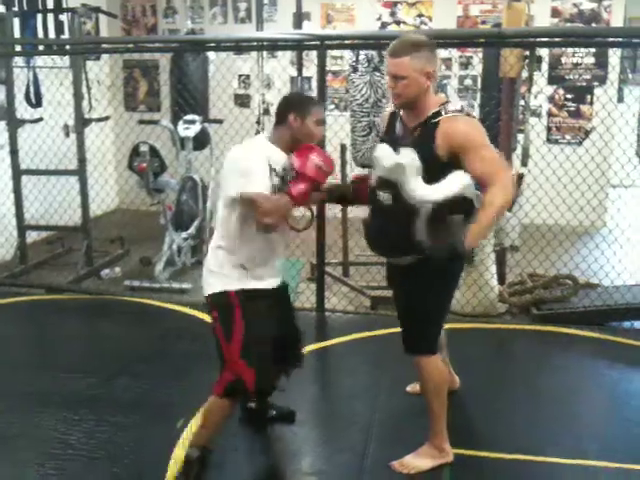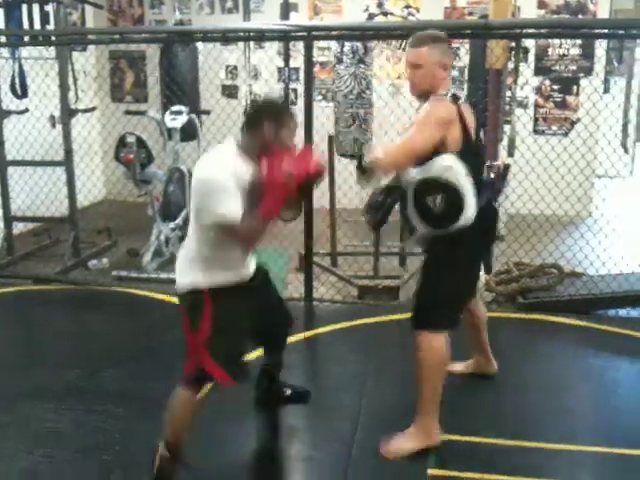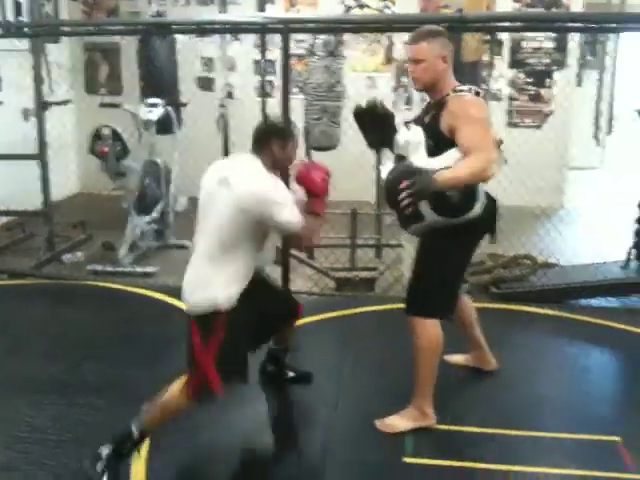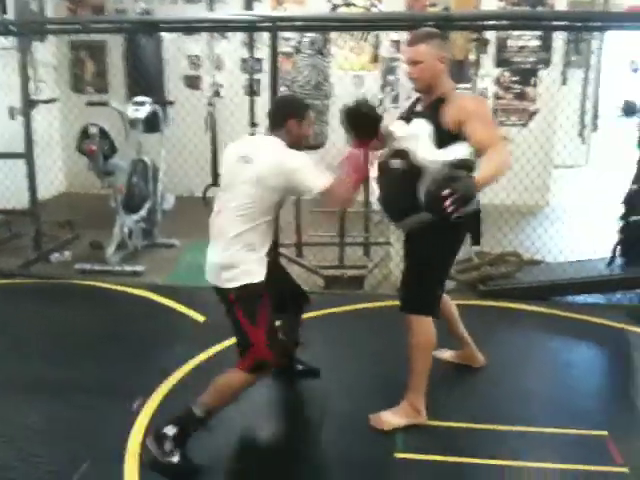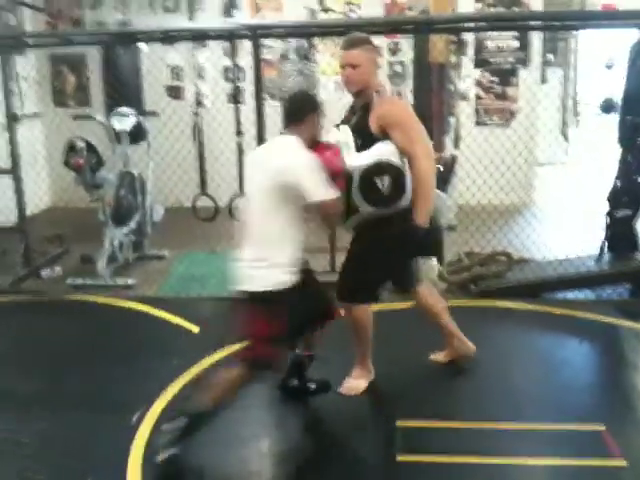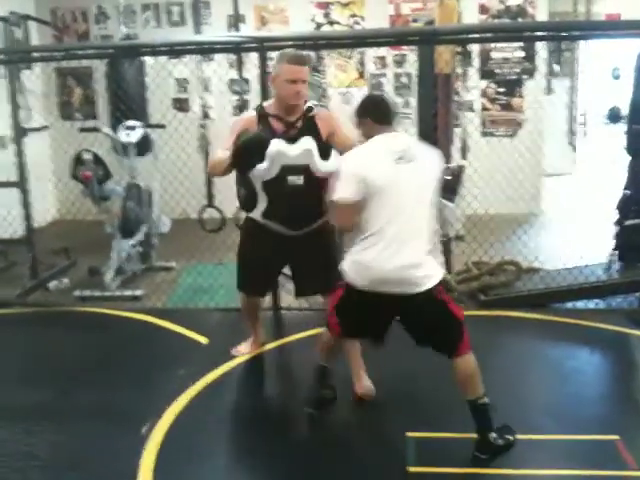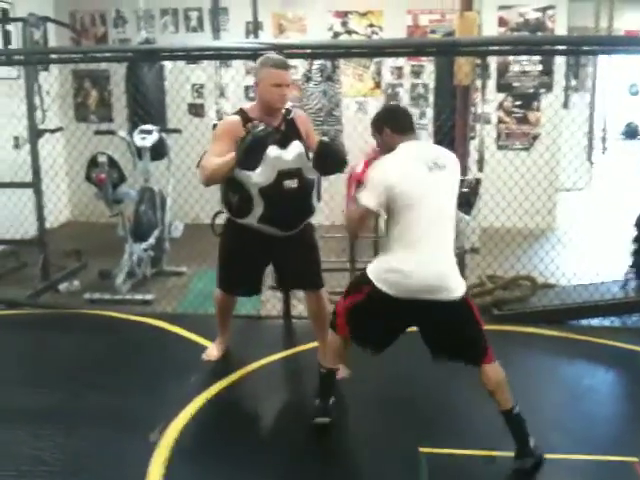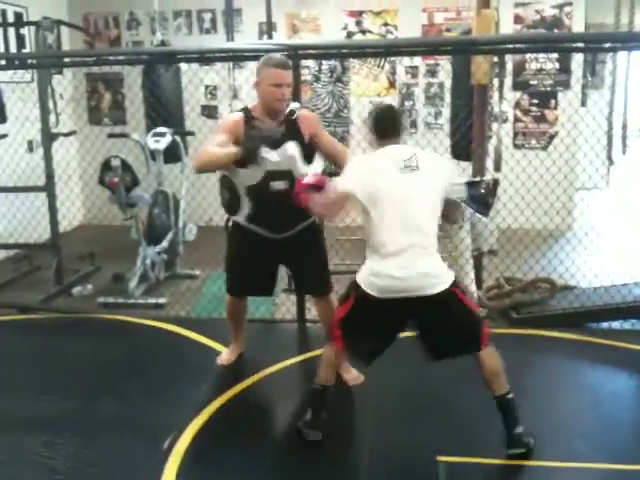
dt=0.5s
person 1, frame 1
left shoulder: (455, 126)
right shoulder: (391, 119)
left elbow: (503, 185)
left wrist: (465, 241)
right wrist: (345, 190)
left hip: (432, 253)
right hip: (399, 247)
left knee: (421, 342)
right knee: (423, 324)
left ankle: (438, 445)
right ankle: (446, 376)
person 1, frame 2
left shoulder: (439, 110)
right shoulder: (448, 108)
left elbow: (396, 157)
right elbow: (419, 166)
left wrist: (371, 160)
left hip: (462, 231)
right hip: (463, 223)
left knee: (429, 323)
right knee: (461, 294)
left ankle: (426, 426)
right ankle: (484, 360)
person 1, frame 3
left shoulder: (464, 105)
right shoulder: (434, 105)
left elbow: (483, 164)
right elbow: (423, 153)
left wrist: (432, 181)
right wrist: (387, 133)
left hip: (457, 221)
right hip: (446, 218)
left knee: (422, 308)
right knee: (446, 291)
left ankle: (422, 408)
right ankle: (481, 354)
person 1, frame 4
left shoulder: (465, 105)
right shoulder: (420, 105)
left elbow: (498, 154)
left wrist: (471, 185)
left hip: (441, 219)
right hip: (423, 217)
left knee: (418, 305)
right knee: (430, 292)
left ankle: (415, 405)
right ankle: (469, 350)
person 1, frame 5
left shoulder: (388, 107)
right shoulder: (357, 109)
left elbow: (423, 158)
left wrist: (419, 221)
left hip: (387, 219)
right hip: (377, 215)
left knee: (352, 293)
right knee: (407, 282)
left ankle: (364, 366)
right ankle: (456, 341)
person 1, frame 6
left shoulder: (322, 119)
right shoulder: (249, 121)
right elbow: (214, 167)
right wrist: (235, 154)
left hip: (312, 228)
right hip: (264, 227)
left knee: (334, 294)
right knee: (249, 291)
left ankle: (355, 365)
right ankle: (256, 337)
person 1, frame 7
left shoulder: (299, 119)
right shoulder: (233, 125)
left elbow: (319, 156)
right elbow: (207, 175)
left wrist: (330, 156)
right wrist: (239, 156)
left hip: (294, 224)
right hip: (247, 227)
left knee: (314, 289)
right knee: (228, 289)
left ankle: (325, 352)
right ankle: (222, 339)
person 1, frame 8
left shoulder: (305, 119)
right shoulder: (237, 123)
left elbow: (337, 151)
right elbow: (203, 160)
left wrist: (349, 163)
right wrist: (240, 151)
left hip: (300, 229)
right hip: (252, 230)
left knee: (322, 293)
right knee: (237, 292)
left ankle: (339, 358)
right ankle: (237, 343)
person 2, frame 1
left shoulder: (283, 159)
right shoulder: (249, 156)
right elbow: (266, 217)
right wrist: (301, 186)
left hip: (267, 279)
right hip: (234, 284)
left knee: (284, 354)
right knee: (239, 380)
left ankle: (259, 404)
person 2, frame 2
left shoulder: (256, 159)
right shoulder: (218, 172)
left elbow: (284, 202)
right elbow: (245, 238)
left wrist: (300, 181)
right wrist: (276, 194)
left hip: (243, 271)
right hip: (208, 281)
left knee: (278, 328)
right knee: (203, 374)
left ankle: (269, 388)
person 2, frame 3
left shoulder: (224, 167)
right shoulder: (266, 187)
right elbow: (302, 235)
right wrist: (317, 196)
left hip: (238, 278)
right hip: (214, 296)
left knee: (288, 310)
right knee: (201, 387)
left ankle: (275, 365)
right ankle: (117, 449)
person 2, frame 4
left shoulder: (237, 147)
right shoulder: (285, 160)
right elbow: (339, 197)
right wrist: (357, 165)
left hip: (230, 258)
right hip: (240, 271)
left knee: (294, 302)
right knee: (256, 364)
left ankle: (286, 359)
right ankle: (171, 432)
person 2, frame 5
left shoulder: (264, 153)
right shoulder: (300, 159)
right elbow: (331, 213)
right wrist: (330, 172)
left hip: (282, 265)
right hip: (268, 278)
left knee: (319, 313)
right knee: (257, 362)
left ankle: (296, 377)
right ankle: (186, 421)
person 2, frame 6
left shoulder: (357, 159)
right shoulder: (431, 156)
left elbow: (343, 224)
left wrist: (339, 187)
left hip: (366, 274)
right hip: (419, 275)
left knee: (340, 325)
right knee: (458, 347)
left ankle: (321, 391)
right ankle: (486, 434)
person 2, frame 7
left shoulder: (386, 167)
right shoulder: (450, 160)
left elbow: (355, 225)
left wrist: (356, 193)
left hip: (393, 278)
right hip: (444, 282)
left knee: (343, 318)
right knee: (483, 357)
left ankle: (324, 400)
right ankle: (524, 445)
person 2, frame 8
left shoulder: (364, 166)
right shoulder: (437, 163)
left elbow: (324, 209)
right elbow: (449, 209)
left wrist: (305, 190)
left hip: (379, 283)
right hip: (432, 281)
left knee: (339, 338)
right knee: (480, 340)
left ankle: (315, 417)
right ankle: (513, 431)
